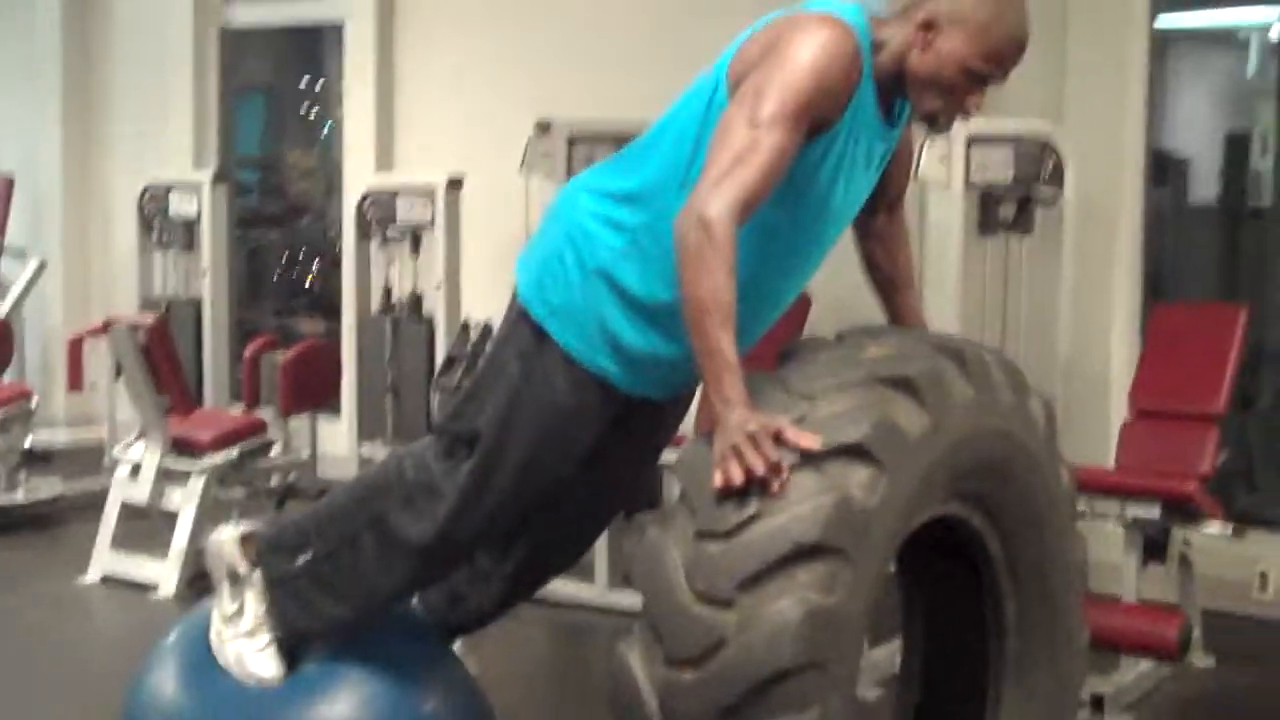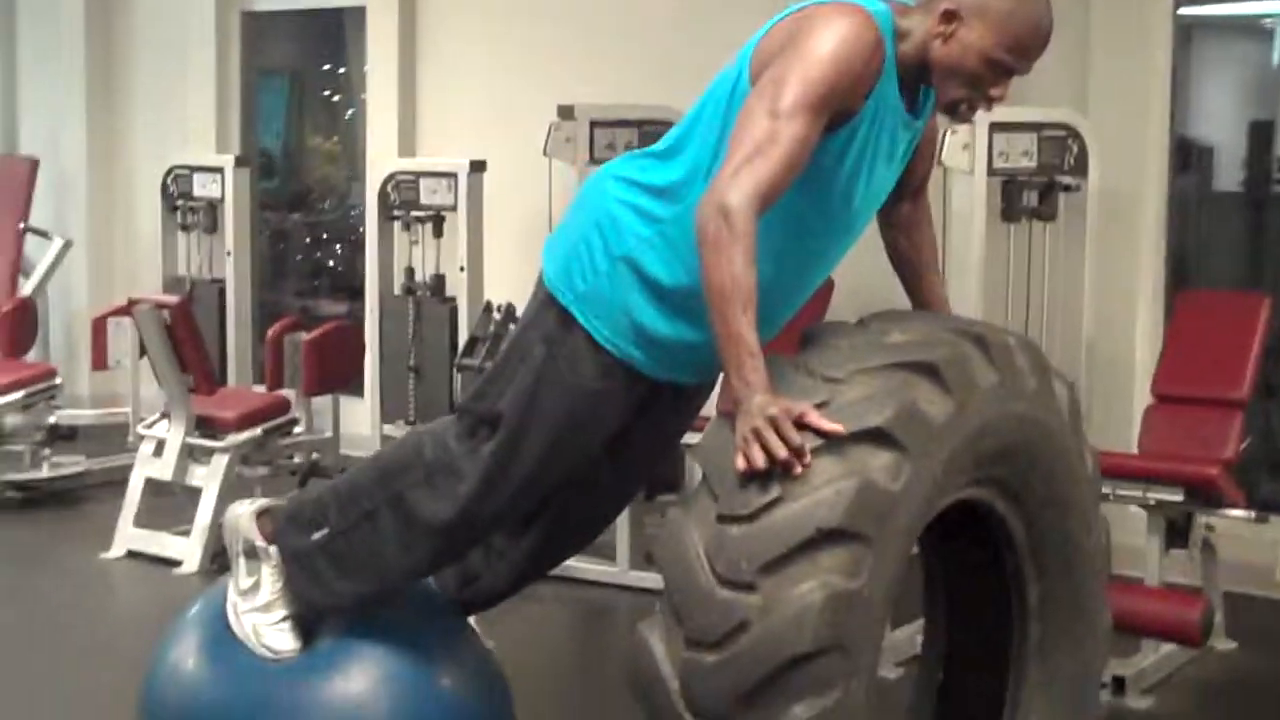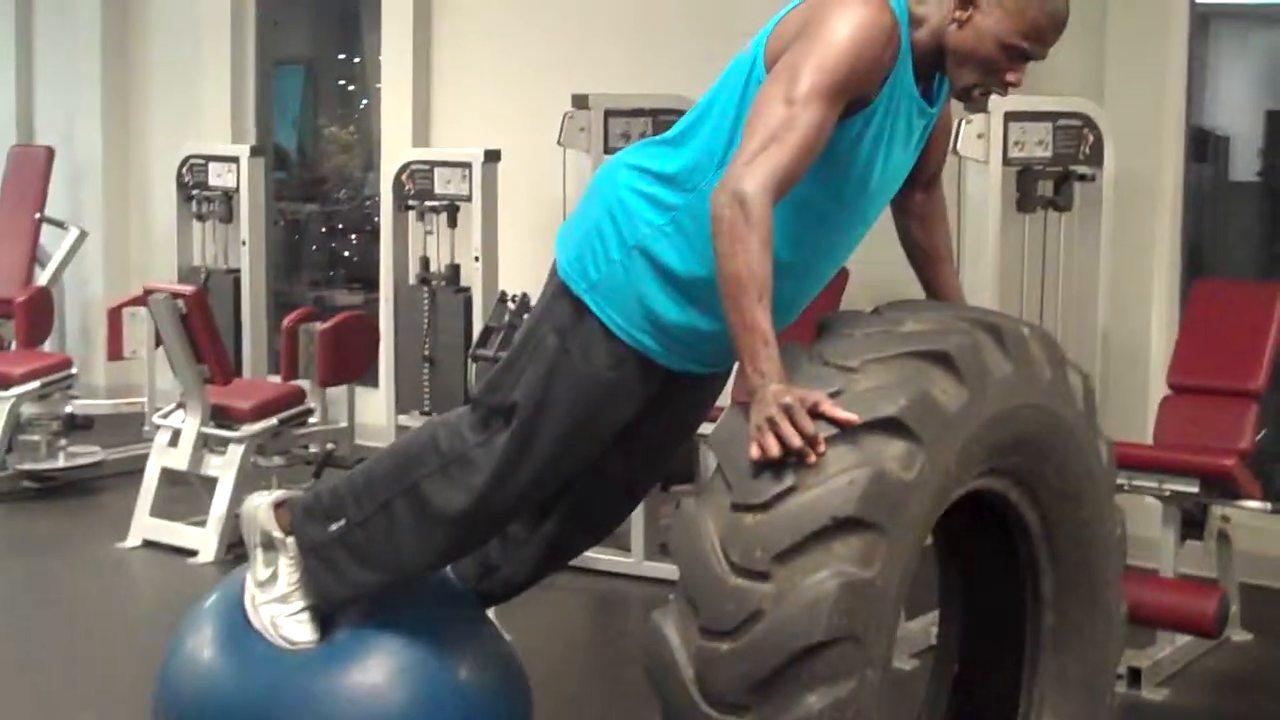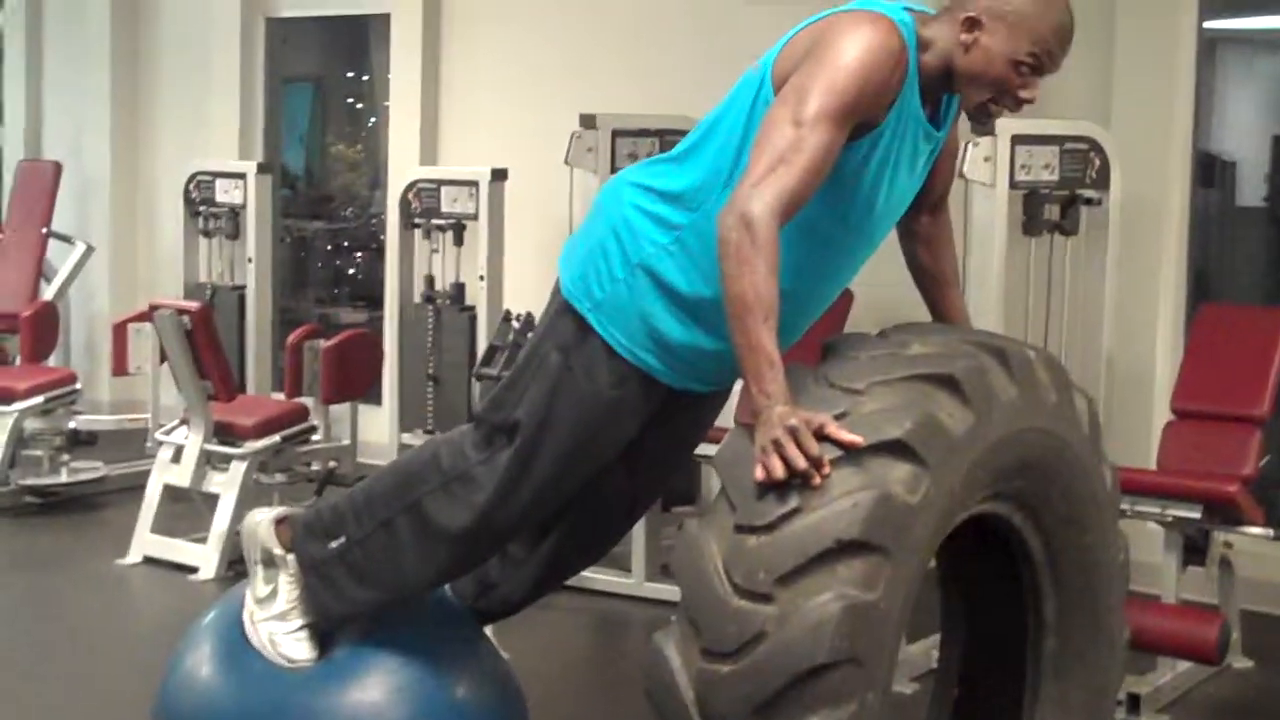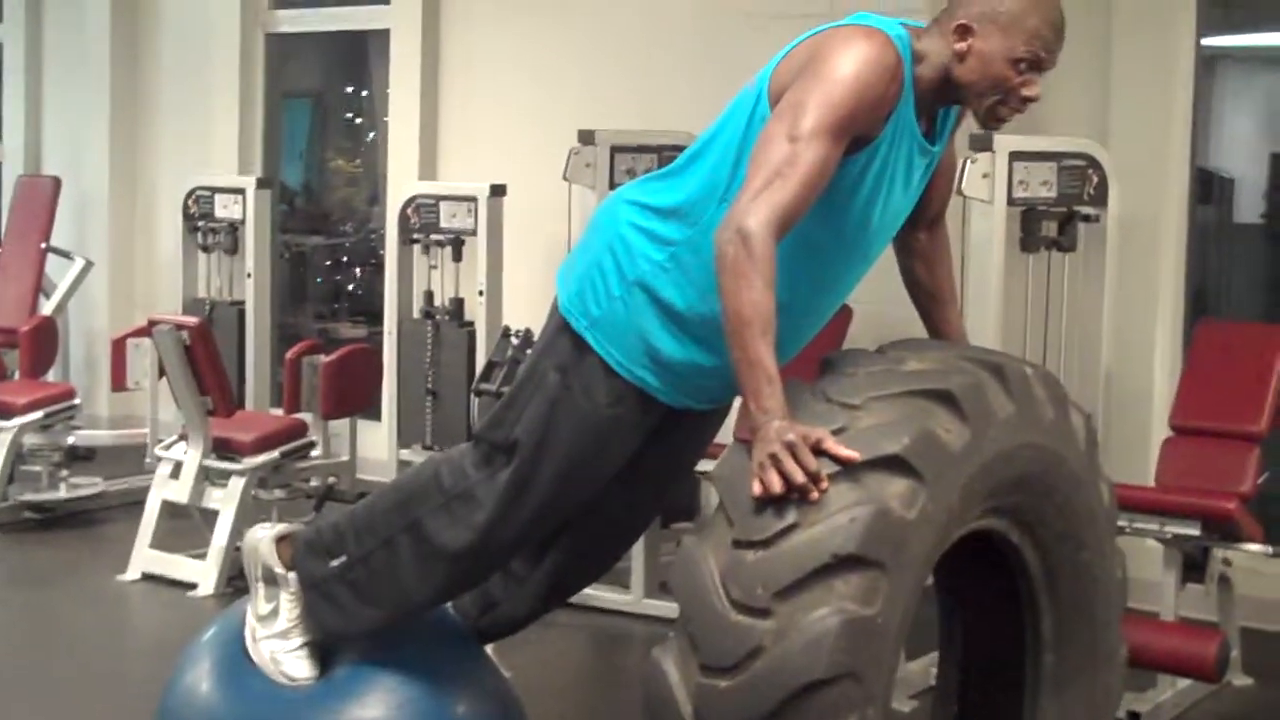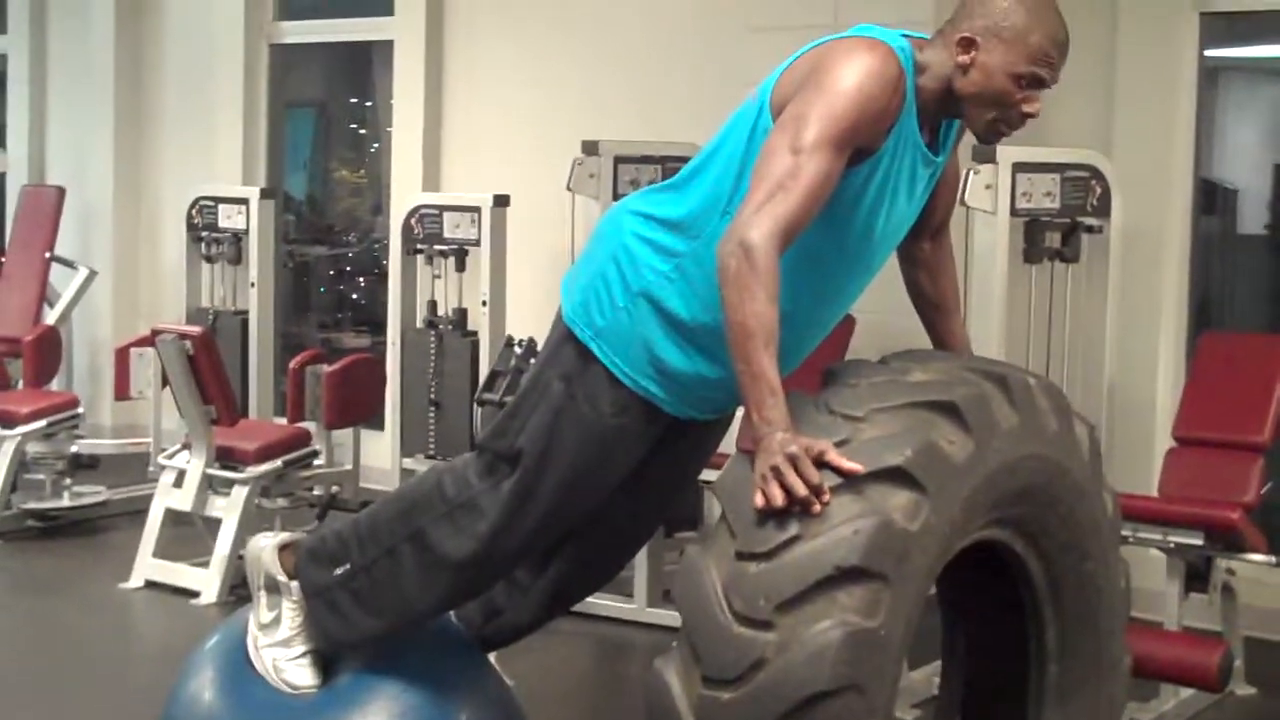
dt=0.3s
person 1, frame 1
left shoulder: (894, 102)
left elbow: (880, 218)
right elbow: (707, 219)
right wrist: (732, 410)
left hip: (665, 343)
right hip: (601, 298)
left knee: (559, 525)
right knee: (467, 483)
left ankle: (420, 618)
right ankle: (263, 563)
person 1, frame 2
left shoulder: (921, 92)
left elbow: (904, 205)
right elbow: (728, 206)
right wrist: (754, 393)
left hip: (689, 327)
right hip: (624, 281)
left knee: (579, 502)
right knee: (487, 464)
left ankle: (436, 591)
right ankle: (279, 539)
person 1, frame 3
left shoulder: (935, 77)
left elbow: (918, 192)
right elbow: (743, 193)
right wrist: (767, 382)
left hip: (704, 313)
right hip: (639, 268)
left knee: (597, 493)
right knee: (501, 453)
left ankle: (451, 583)
right ankle: (294, 531)
person 1, frame 4
left shoulder: (943, 97)
left elbow: (924, 216)
right elbow: (751, 213)
right wrist: (774, 403)
left hip: (706, 336)
right hip: (642, 288)
left knee: (594, 513)
right knee: (503, 475)
left ankle: (454, 602)
right ankle: (293, 548)
person 1, frame 5
left shoulder: (937, 110)
left elbow: (923, 231)
right elbow: (748, 230)
right wrist: (771, 419)
left hip: (705, 353)
right hip: (639, 306)
left knee: (595, 533)
right knee: (504, 490)
left ankle: (451, 620)
right ankle: (295, 563)
person 1, frame 6
left shoulder: (942, 121)
right shoulder: (863, 75)
left elbow: (926, 241)
right elbow: (751, 241)
right wrist: (773, 429)
left hip: (708, 364)
right hip: (642, 319)
left knee: (598, 541)
right knee: (507, 501)
left ankle: (453, 629)
right ankle: (298, 571)
